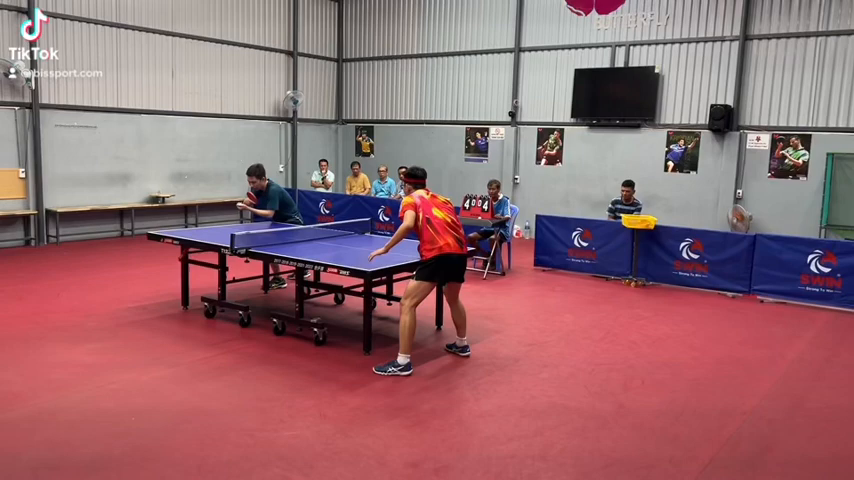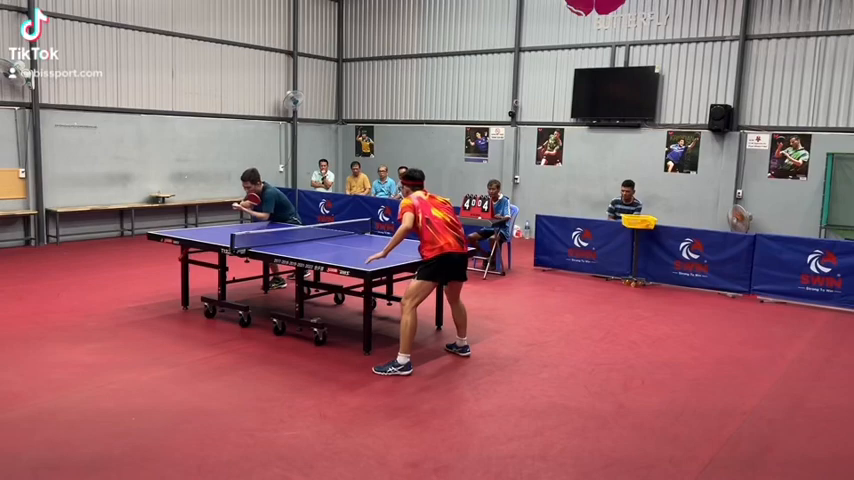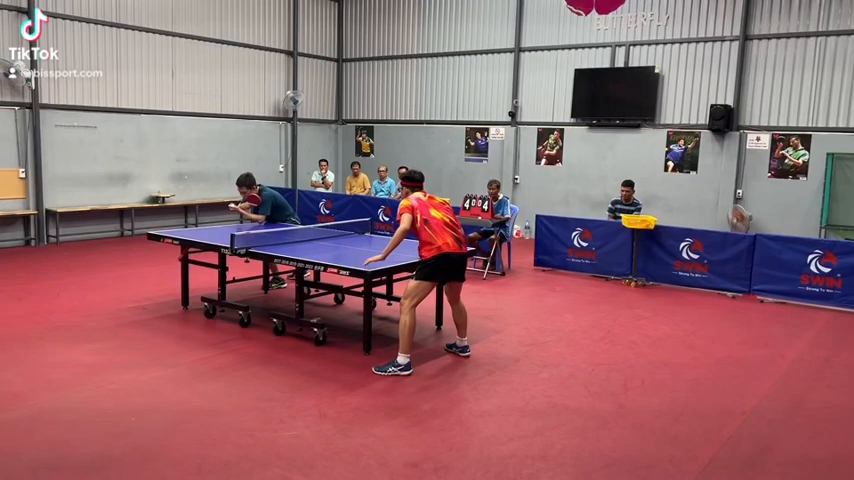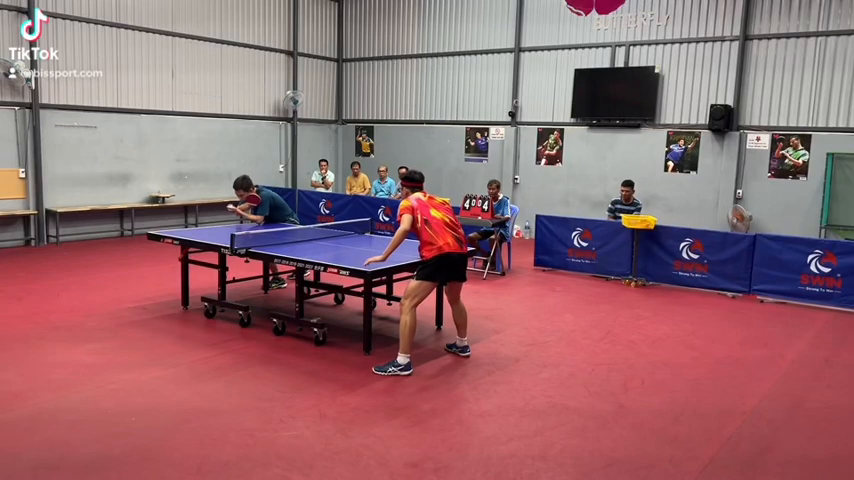
dt=0.2s
person 1, frame 1
left shoulder: (411, 200)
right shoulder: (443, 200)
left elbow: (408, 225)
left wrist: (385, 248)
left hip: (437, 256)
right hip: (459, 253)
left knee: (407, 304)
right knee: (453, 299)
left ankle: (403, 362)
right ankle: (462, 345)
person 1, frame 2
left shoulder: (410, 201)
right shoulder: (442, 200)
left elbow: (407, 226)
left wrist: (384, 252)
left hip: (439, 256)
right hip: (460, 252)
left knee: (408, 304)
right knee: (453, 298)
left ankle: (403, 361)
right ankle: (462, 344)
person 1, frame 3
left shoulder: (408, 202)
right shoulder: (441, 201)
left elbow: (405, 227)
right elbow: (456, 228)
left wrist: (383, 255)
left hip: (437, 256)
right hip: (459, 253)
left knee: (407, 304)
right knee: (454, 299)
left ankle: (403, 362)
right ankle: (462, 345)
person 1, frame 4
left shoulder: (409, 203)
right shoulder: (441, 201)
left elbow: (405, 228)
right elbow: (455, 228)
left wrist: (384, 256)
left hip: (439, 256)
right hip: (460, 253)
left knee: (408, 304)
right knee: (454, 299)
left ankle: (403, 362)
right ankle: (462, 345)
person 2, frame 1
left shoulder: (274, 190)
right shoulder: (257, 188)
left elbow: (269, 214)
right elbow: (245, 202)
left wrist: (249, 209)
right wrist: (248, 201)
left hip: (292, 221)
right hip: (281, 221)
left ankle: (278, 279)
person 2, frame 2
left shoulder: (269, 193)
right shoulder: (255, 191)
left elbow: (264, 216)
right elbow: (242, 205)
left wrist: (243, 209)
right wrist: (249, 202)
left hip: (291, 223)
right hip: (279, 222)
left ankle: (278, 279)
person 2, frame 3
left shoulder: (266, 195)
right shoulder: (253, 194)
left elbow: (260, 219)
right elbow: (240, 208)
left wrist: (240, 210)
right wrist: (249, 203)
left hip: (289, 223)
right hip: (277, 223)
left ankle: (277, 279)
person 2, frame 4
left shoulder: (264, 196)
left elbow: (259, 219)
right elbow: (239, 211)
left wrist: (239, 211)
right wrist: (248, 204)
left hip: (289, 223)
right hip: (276, 223)
left ankle: (277, 279)
